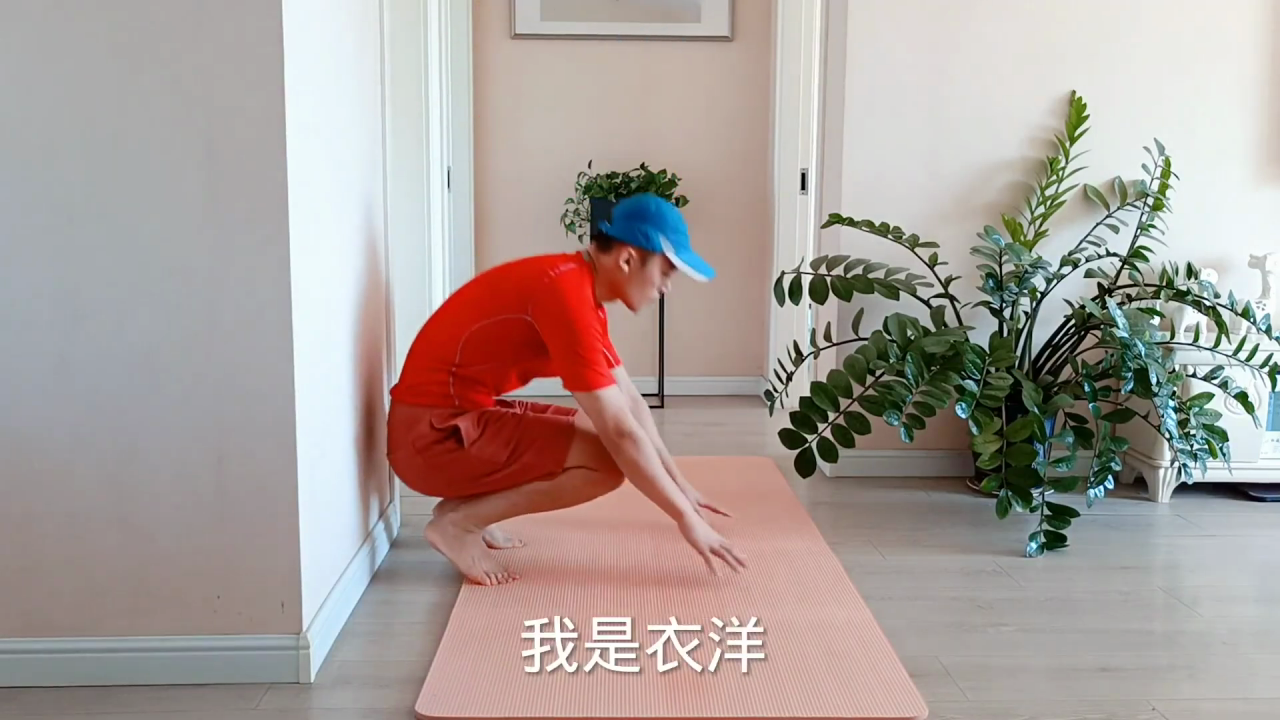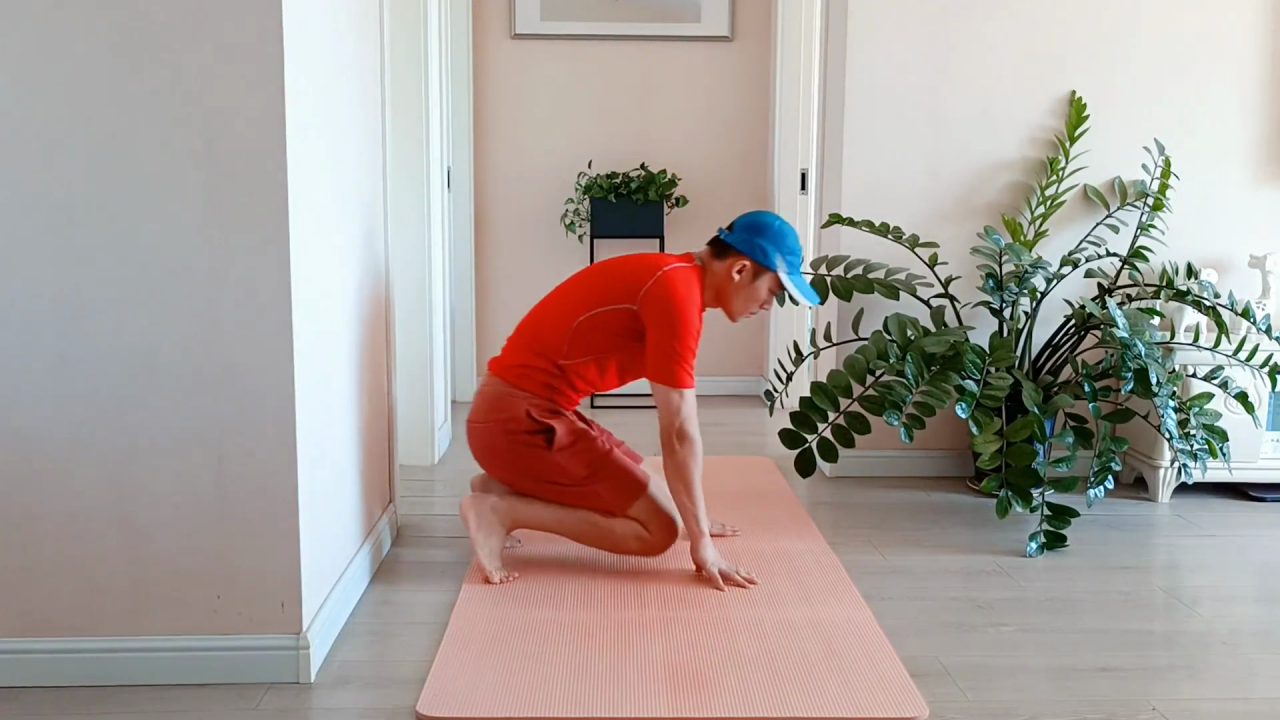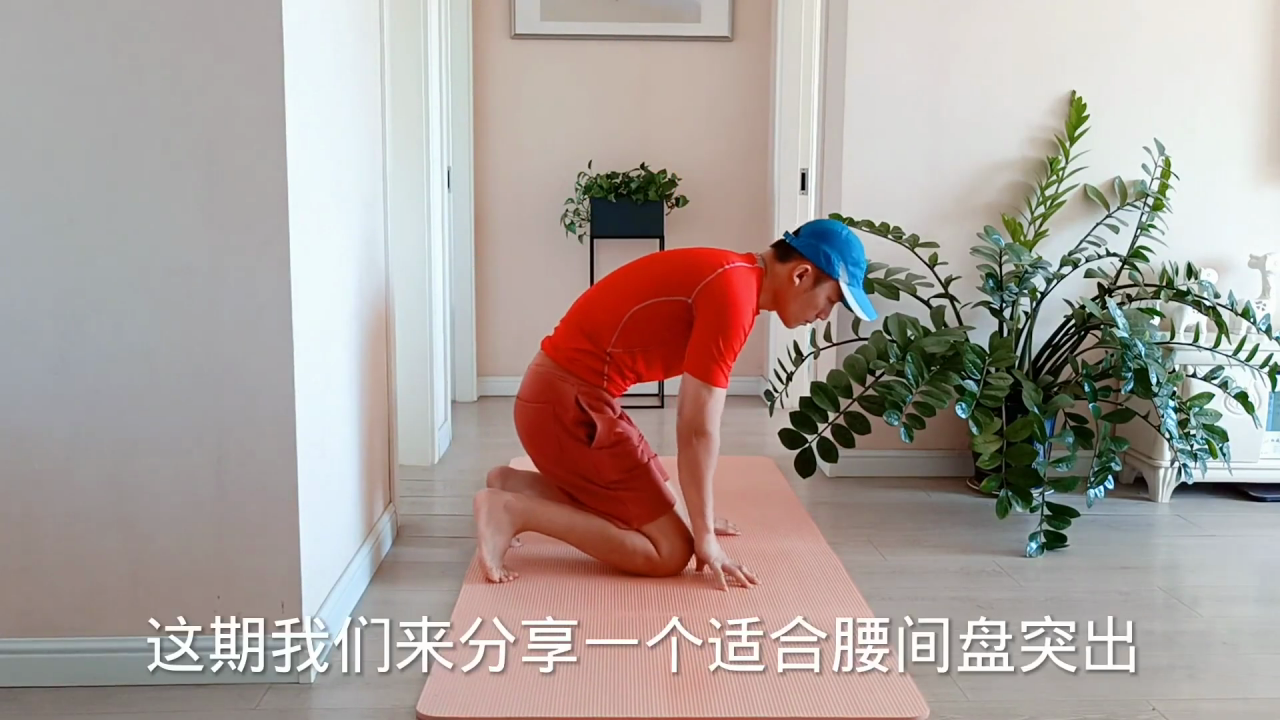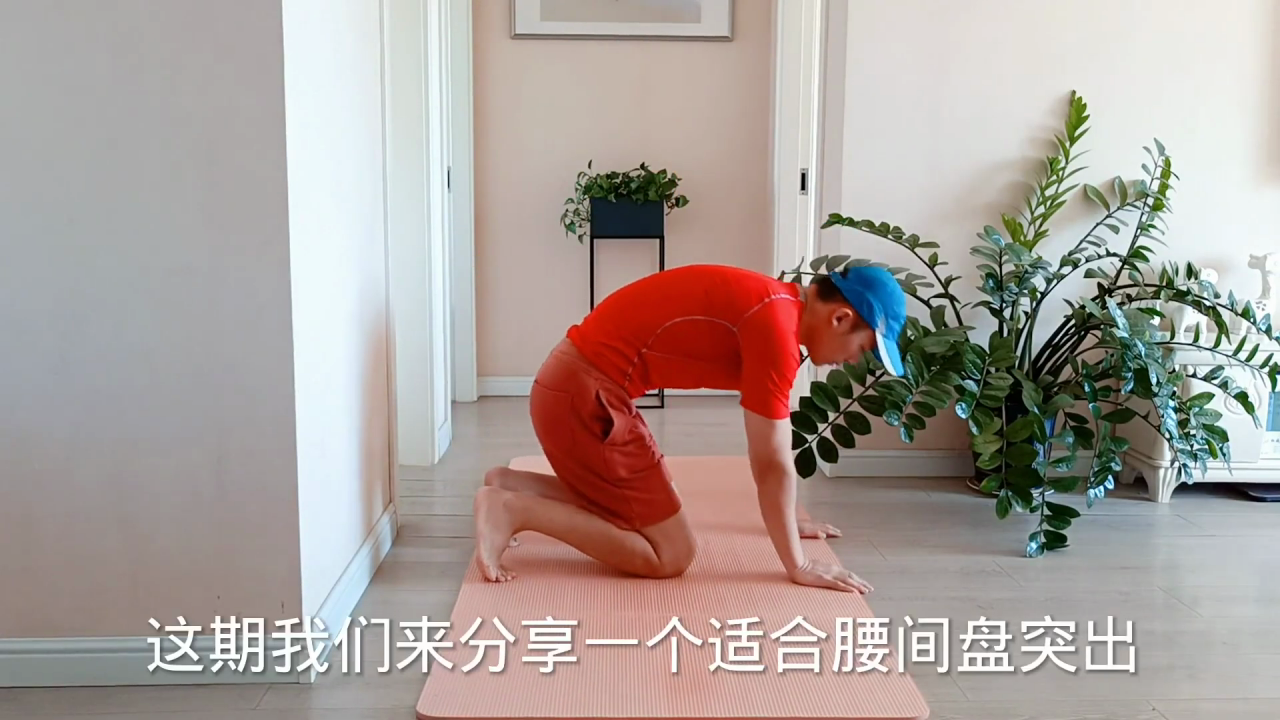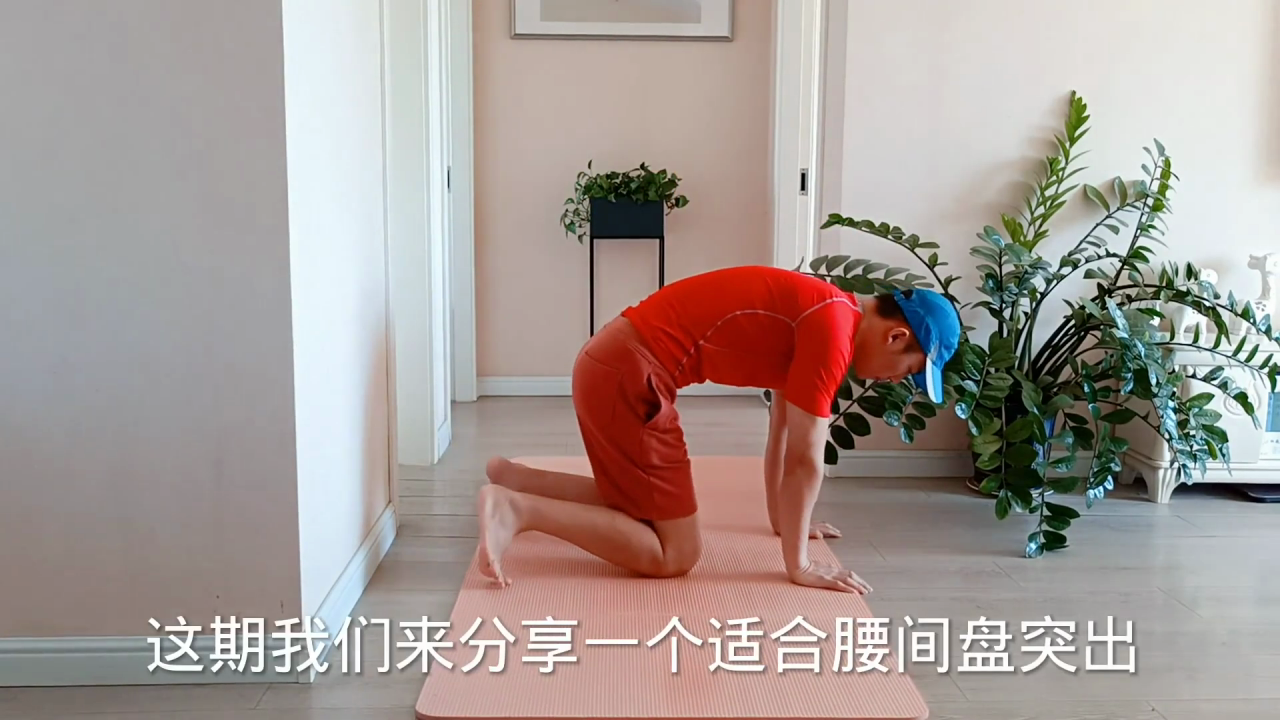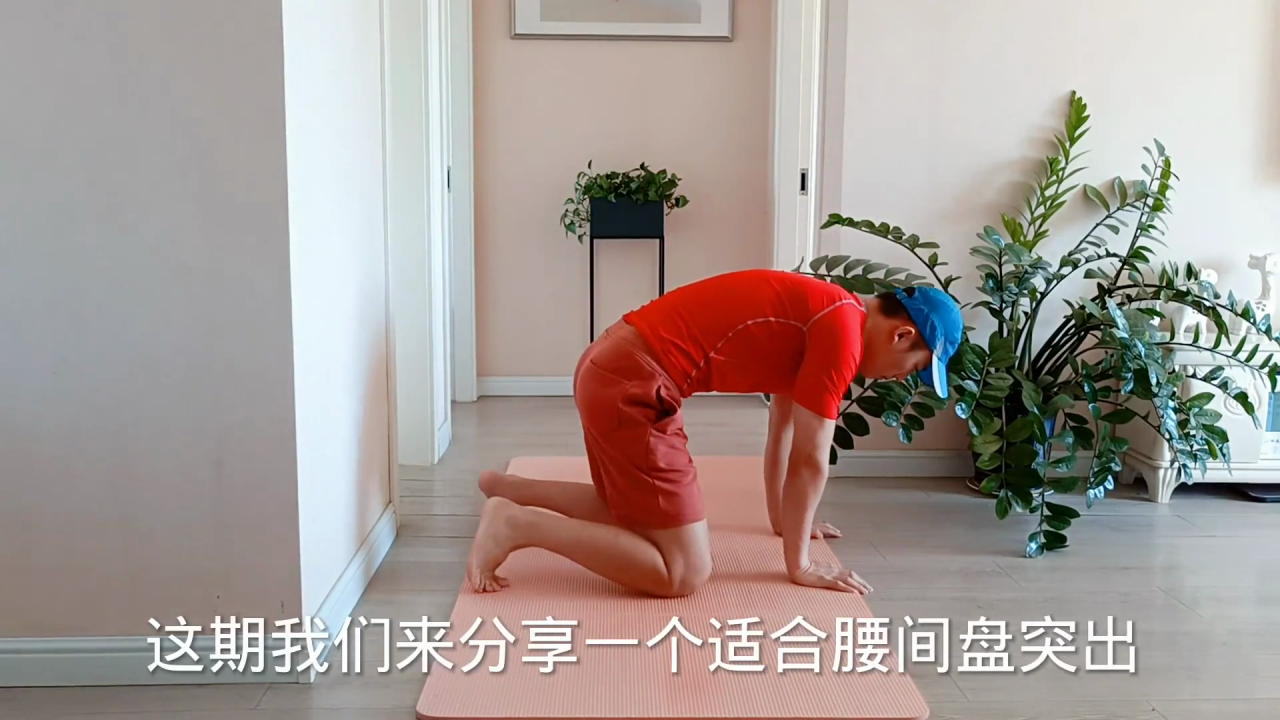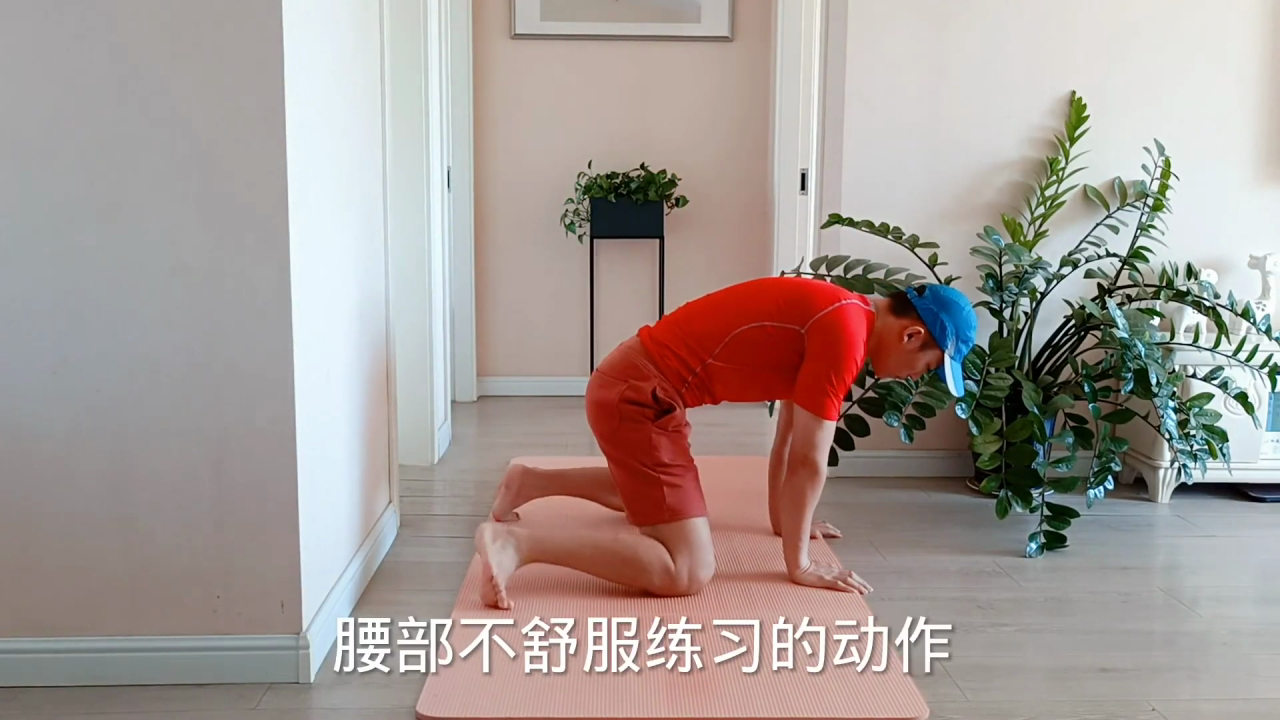
dt=0.5s
person 1, frame 1
left shoulder: (582, 288)
right shoulder: (567, 297)
left elbow: (629, 403)
right elbow: (620, 431)
left wrist: (680, 489)
right wrist: (687, 519)
left hip: (451, 414)
right hip: (432, 436)
left knee: (599, 434)
right knee: (606, 461)
left ankle: (466, 502)
right ankle: (459, 523)
person 1, frame 2
left shoulder: (675, 279)
right shoulder: (677, 294)
left elbow: (681, 419)
right elbow: (679, 432)
left wrist: (698, 517)
right wrist: (700, 540)
left hip: (523, 406)
right hip: (518, 420)
left knee: (649, 490)
right knee: (657, 532)
left ankle: (506, 488)
right ankle: (498, 509)
person 1, frame 3
left shoulder: (734, 277)
right shoulder: (733, 294)
left elbow: (697, 416)
right elbow: (698, 428)
left wrist: (702, 515)
right wrist: (705, 534)
left hip: (563, 389)
right hip: (568, 400)
left knee: (650, 509)
right knee: (671, 552)
left ankle: (517, 484)
right ankle: (513, 510)
person 1, frame 4
left shoulder: (774, 304)
right shoulder: (776, 324)
left elbow: (768, 444)
right elbow: (772, 463)
left wrist: (787, 523)
right wrist: (797, 564)
left hip: (577, 382)
right hip: (585, 394)
left knee: (641, 510)
right knee: (671, 555)
left ankle: (513, 486)
right ankle: (511, 510)
person 1, frame 5
left shoulder: (819, 312)
right shoulder: (833, 329)
left elbow: (783, 430)
right elbow: (805, 459)
left wrist: (783, 519)
right wrist: (798, 564)
left hip: (611, 361)
right hip: (628, 375)
left knee: (638, 509)
right knee: (674, 554)
left ankle: (516, 479)
right ankle: (515, 507)
person 1, frame 6
left shoulder: (817, 315)
right shoulder: (842, 332)
left elbow: (782, 431)
right elbow: (809, 459)
left wrist: (783, 520)
right wrist: (799, 564)
left hip: (608, 362)
right hip: (634, 385)
left knee: (633, 514)
right knee: (684, 574)
left ankle: (508, 489)
right ankle: (515, 524)
person 1, frame 7
left shoulder: (836, 313)
right shoulder: (845, 332)
left elbow: (789, 432)
right elbow: (808, 459)
left wrist: (783, 520)
right wrist: (798, 563)
left hip: (632, 382)
right hip: (638, 396)
left knee: (658, 495)
right knee: (687, 572)
left ankle: (534, 481)
right ankle: (514, 542)
